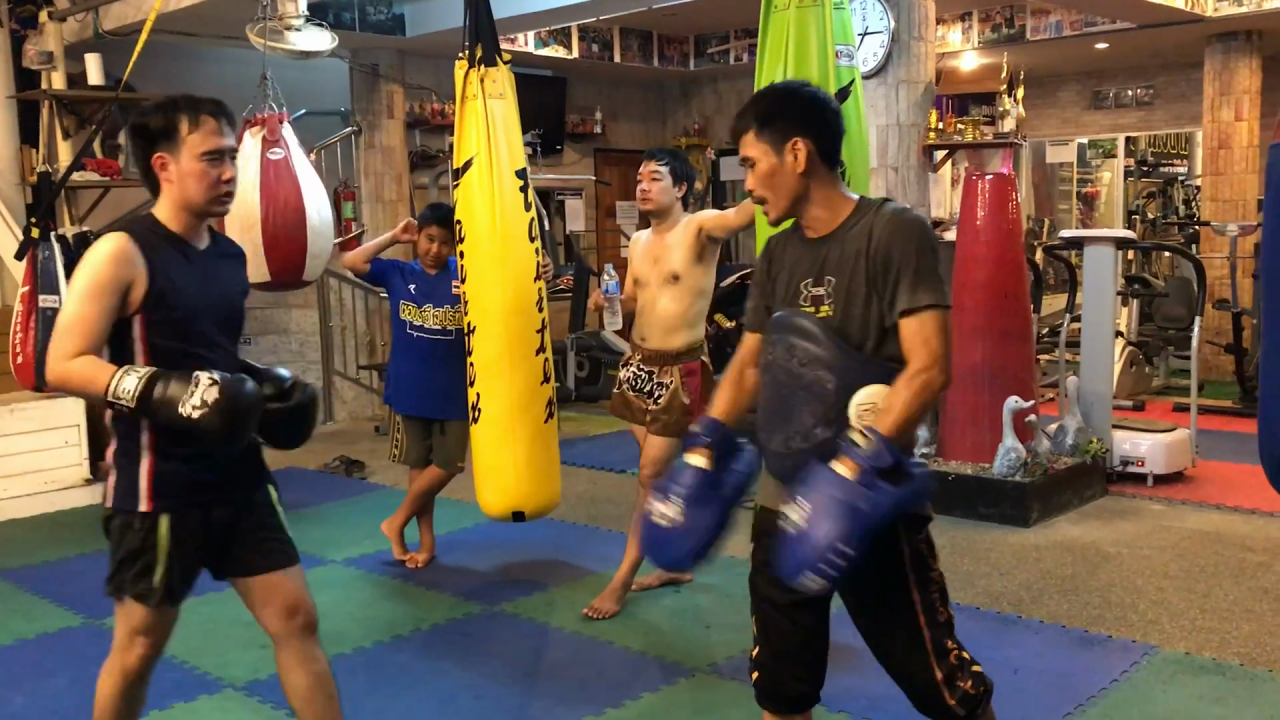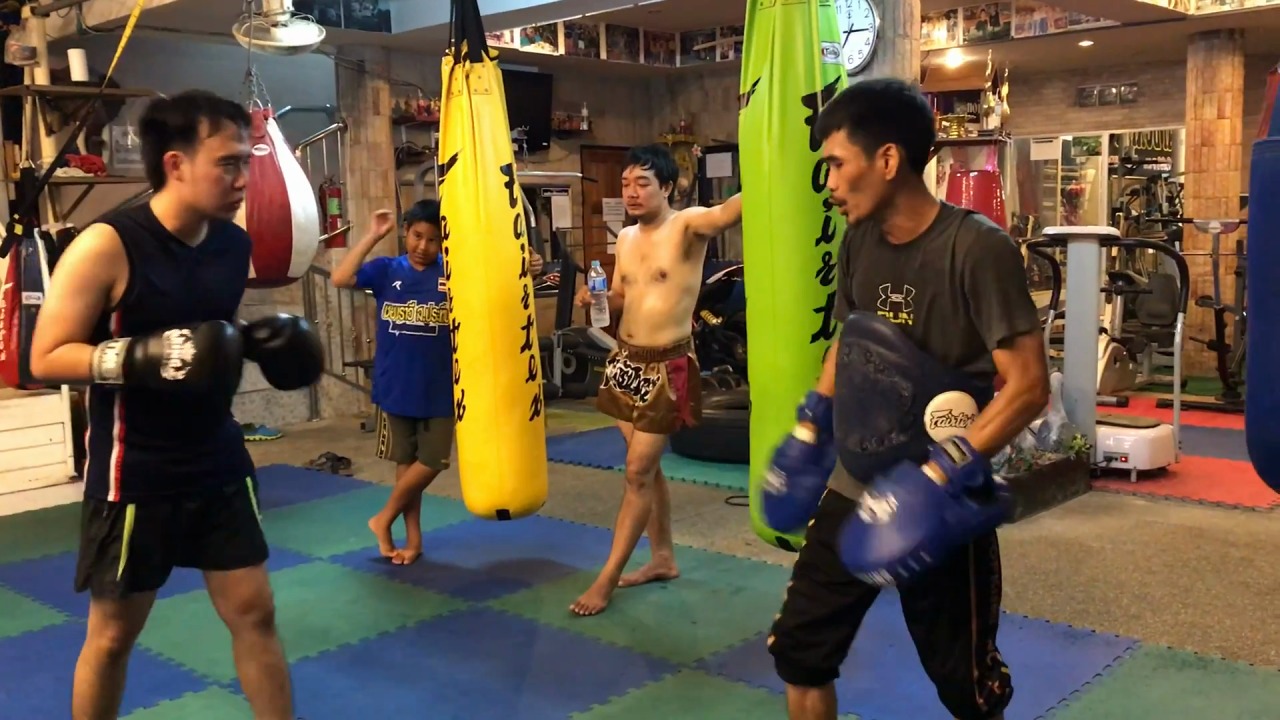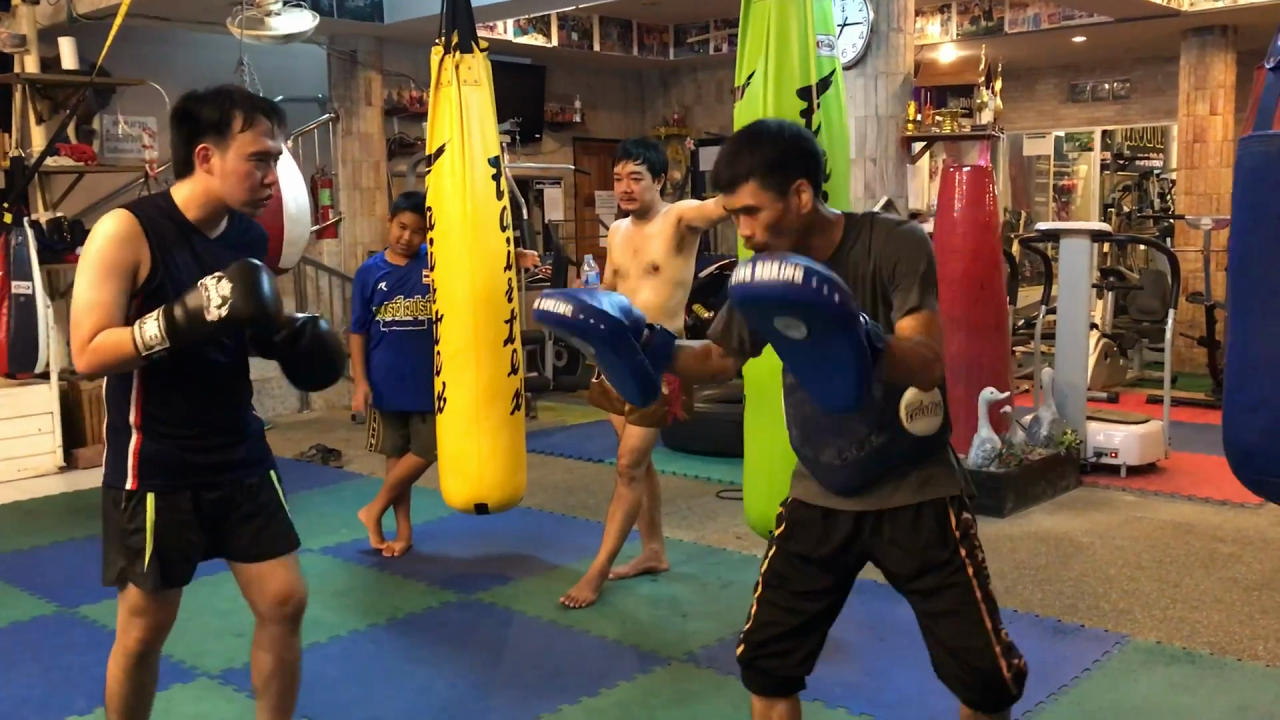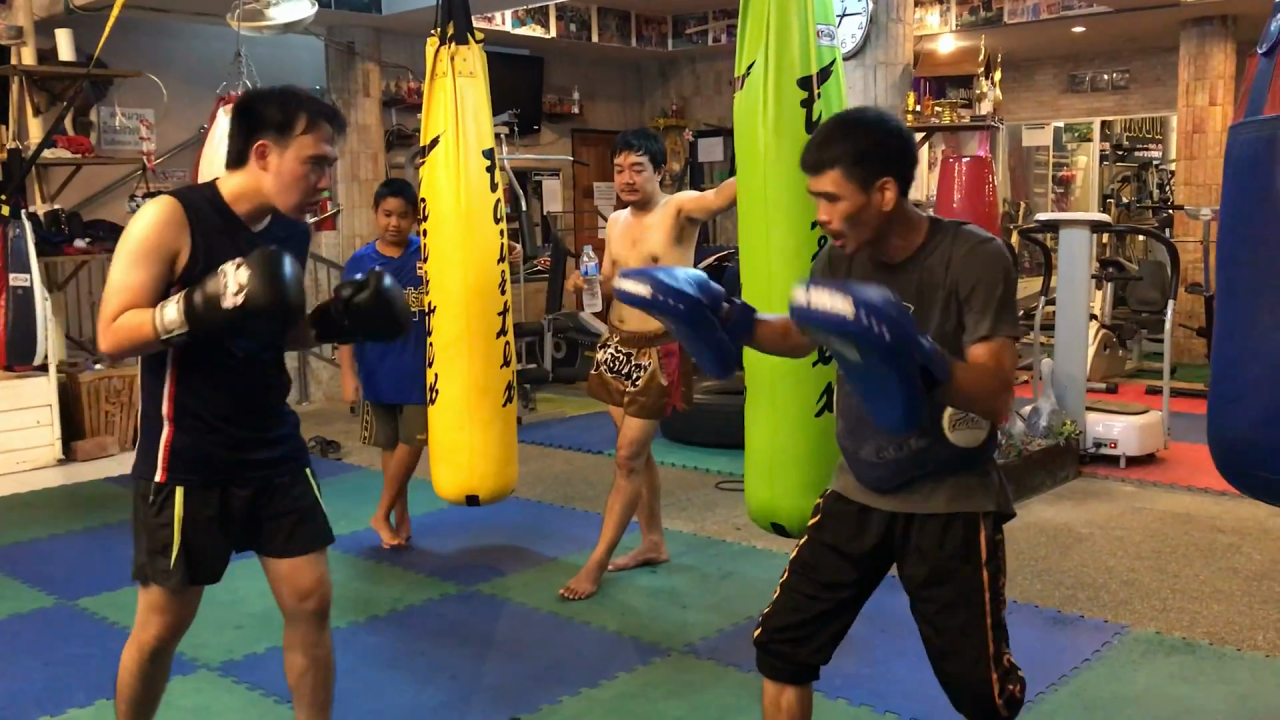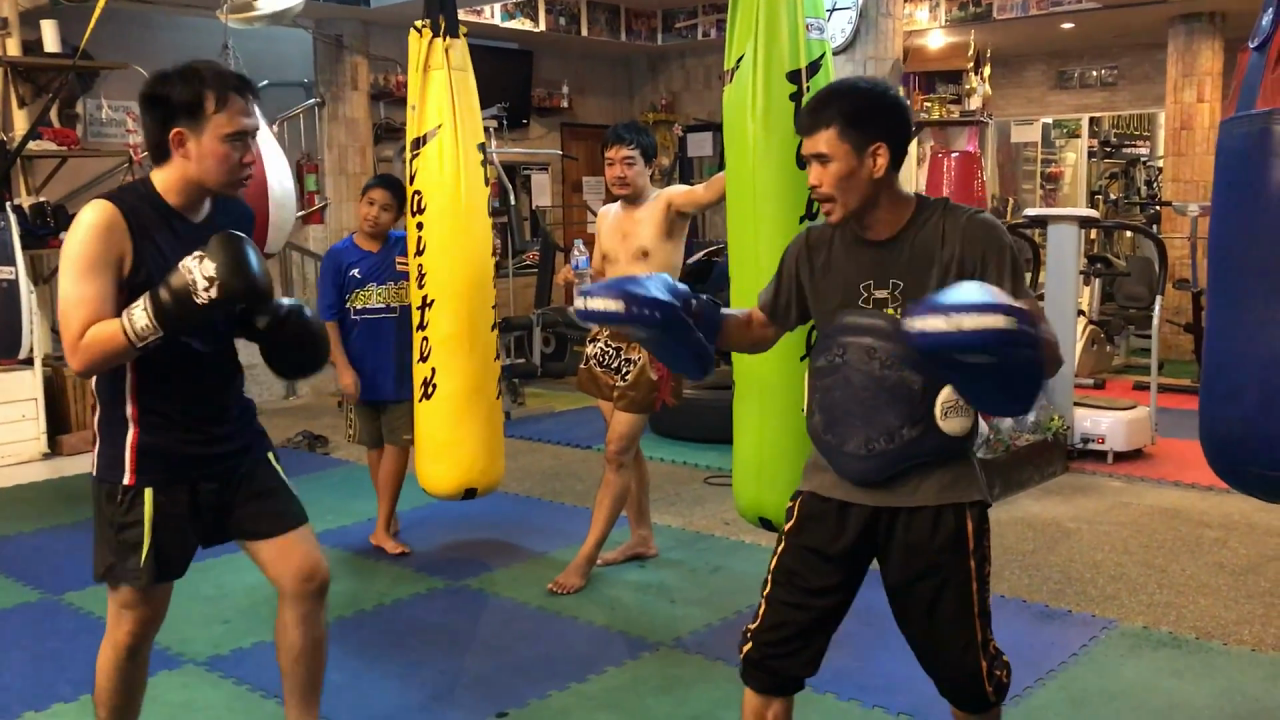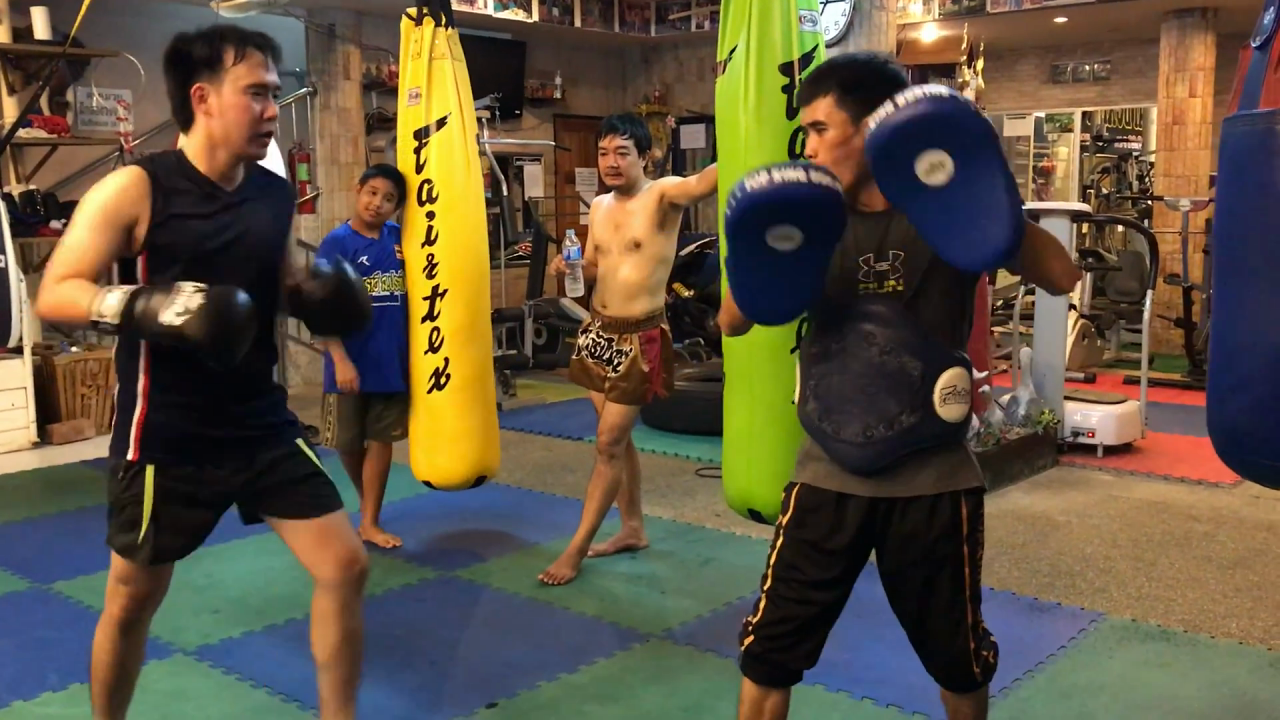
dt=0.5s
person 1, frame 1
left shoulder: (229, 257)
right shoulder: (122, 253)
right elbow: (62, 364)
left wrist: (263, 385)
right wrist: (166, 393)
left hip: (236, 474)
right hip: (157, 483)
left knee: (296, 620)
right knee: (138, 647)
person 1, frame 2
left shoulder: (234, 244)
right shoulder: (106, 246)
right elbow: (48, 357)
left wrist: (259, 342)
right wrist: (145, 357)
left hip: (218, 464)
right hip: (133, 474)
left knee: (254, 614)
right knee: (112, 634)
person 1, frame 3
left shoulder: (249, 235)
right shoulder: (126, 232)
right elbow: (89, 352)
left wrist: (283, 338)
right wrist: (187, 317)
left hip: (238, 456)
right hip: (155, 464)
left knee: (284, 602)
right knee: (145, 627)
person 1, frame 4
left shoulder: (292, 233)
right shoulder: (169, 219)
right elbow: (113, 335)
left wrist: (334, 322)
right wrist: (205, 302)
left hip: (274, 452)
right hip: (187, 457)
left knee: (310, 602)
right knee: (162, 624)
person 1, frame 5
left shoulder: (234, 216)
right shoulder: (106, 222)
right elbow: (81, 352)
left wrist: (264, 320)
right wrist: (171, 301)
left hip: (235, 441)
right hip: (147, 457)
left knee: (307, 578)
right knee: (135, 621)
person 1, frame 6
left shoulder: (273, 193)
right shoulder: (135, 189)
right elbow: (54, 296)
left wrist: (315, 296)
right wrist: (145, 308)
left hip: (259, 425)
right hip: (165, 437)
left knee: (345, 567)
right knee: (132, 600)
person 2, frame 1
left shoulder: (897, 233)
right shoulder: (777, 255)
left elbow: (928, 367)
right elbow: (750, 363)
left wrist: (856, 471)
right wrist: (700, 457)
right hip: (785, 501)
person 2, frame 2
left shoulder: (979, 248)
right shoulder: (857, 242)
left elbow: (1027, 385)
right wrist: (809, 428)
right hip: (854, 489)
right knee: (799, 648)
person 2, frame 3
left shoulder: (896, 245)
right shoulder: (764, 273)
left elbow: (927, 363)
right elbow: (721, 357)
left wrist: (854, 333)
right wrist: (649, 344)
left hip: (917, 491)
right hip: (822, 495)
right knee: (767, 658)
person 2, frame 4
left shoulder: (977, 259)
right shoulder: (837, 261)
left elbow: (993, 396)
right elbow: (798, 337)
left wrist: (925, 363)
right wrist: (733, 317)
left hip: (955, 502)
right hip: (860, 492)
right knee: (781, 645)
person 2, frame 5
left shoulder: (964, 238)
right shoulder: (813, 248)
left elbow: (1044, 356)
right elbow: (758, 330)
left hip: (936, 491)
right hip: (833, 486)
right knee: (768, 658)
person 2, frame 6
left shoulder: (954, 206)
left elbow: (1061, 278)
right elbow: (732, 322)
left hip: (933, 477)
right hip: (830, 474)
left knee: (958, 658)
right knee: (769, 648)
person 3, frame 1
left shoulder: (701, 227)
right shoulder: (637, 241)
left elbow: (743, 214)
right wrist: (607, 301)
left hip: (680, 370)
right hip: (638, 365)
left knee: (651, 475)
right knee: (659, 468)
left ankle: (621, 581)
person 3, frame 2
left shoulder: (688, 224)
right shoulder: (625, 237)
left elbow: (728, 212)
right wrist: (595, 298)
left hip: (667, 367)
right hip: (626, 362)
left knee: (638, 472)
right knee: (646, 466)
left ankle: (608, 578)
right ankle: (663, 558)
person 3, frame 3
left shoulder: (681, 218)
right shoulder: (617, 230)
left elbow: (720, 207)
left knee: (629, 465)
right knee: (636, 459)
left ankle: (597, 570)
right ankle: (653, 551)
person 3, frame 4
left shoulder: (680, 208)
right shoulder: (615, 221)
left elbow: (722, 196)
right wrist: (585, 283)
left hip: (658, 352)
right hip: (616, 346)
left knee: (628, 457)
right knee: (636, 451)
left ankle: (597, 562)
right ankle: (653, 542)
person 3, frame 5
left shoulder: (670, 203)
right shoulder: (605, 215)
left elbow: (713, 189)
right wrist: (575, 277)
left hip: (647, 347)
right hip: (606, 341)
left knee: (617, 452)
right knee: (625, 445)
left ankle: (585, 557)
right ankle: (642, 537)
person 3, frame 6
left shoulder: (664, 194)
right shoulder: (599, 206)
left elbow: (706, 181)
right wrist: (569, 266)
left hip: (641, 337)
right hip: (599, 332)
left knee: (609, 443)
right knee: (617, 436)
left ankle: (577, 547)
right ankle: (633, 528)
person 4, frame 1
right shoulder: (398, 274)
right elbow: (351, 262)
left wrist: (537, 270)
right wrist: (394, 237)
left hip: (453, 392)
right hip: (409, 390)
left knee: (446, 465)
right knee: (419, 465)
left ankle: (397, 521)
right ankle: (426, 540)
person 4, frame 2
right shoulder: (387, 269)
right elbow: (340, 279)
right wrist: (373, 236)
left hip: (437, 389)
right hip: (395, 387)
left knee: (431, 461)
right knee: (406, 461)
left ankle: (385, 519)
right ankle: (413, 535)
person 4, frame 3
right shoulder: (369, 272)
right elbow: (358, 331)
left wrist: (515, 257)
right wrist: (360, 383)
left hip: (427, 381)
right hip: (386, 383)
left knee: (424, 452)
right knee: (396, 454)
left ankle: (375, 510)
right ankle: (403, 529)
person 4, frame 4
right shoulder: (360, 262)
left wrist: (505, 249)
right wrist: (349, 373)
left hip: (419, 371)
right hip: (377, 372)
left knee: (412, 442)
right knee: (390, 445)
left ankle: (383, 511)
right ankle: (401, 520)
person 4, frame 5
left shoulder: (410, 248)
right shoulder: (338, 256)
right elbow: (327, 318)
right wrist: (344, 368)
left hip: (402, 369)
right hip: (362, 370)
left knee: (397, 443)
right knee: (375, 444)
left ankle: (382, 528)
right ankle: (389, 517)
person 4, frame 6
left shoulder: (399, 238)
right shoulder: (337, 242)
right wrist: (340, 361)
left hip: (392, 363)
right hip: (351, 365)
left knee: (381, 440)
right knee: (348, 442)
left ankle: (370, 522)
right ankle: (365, 497)
